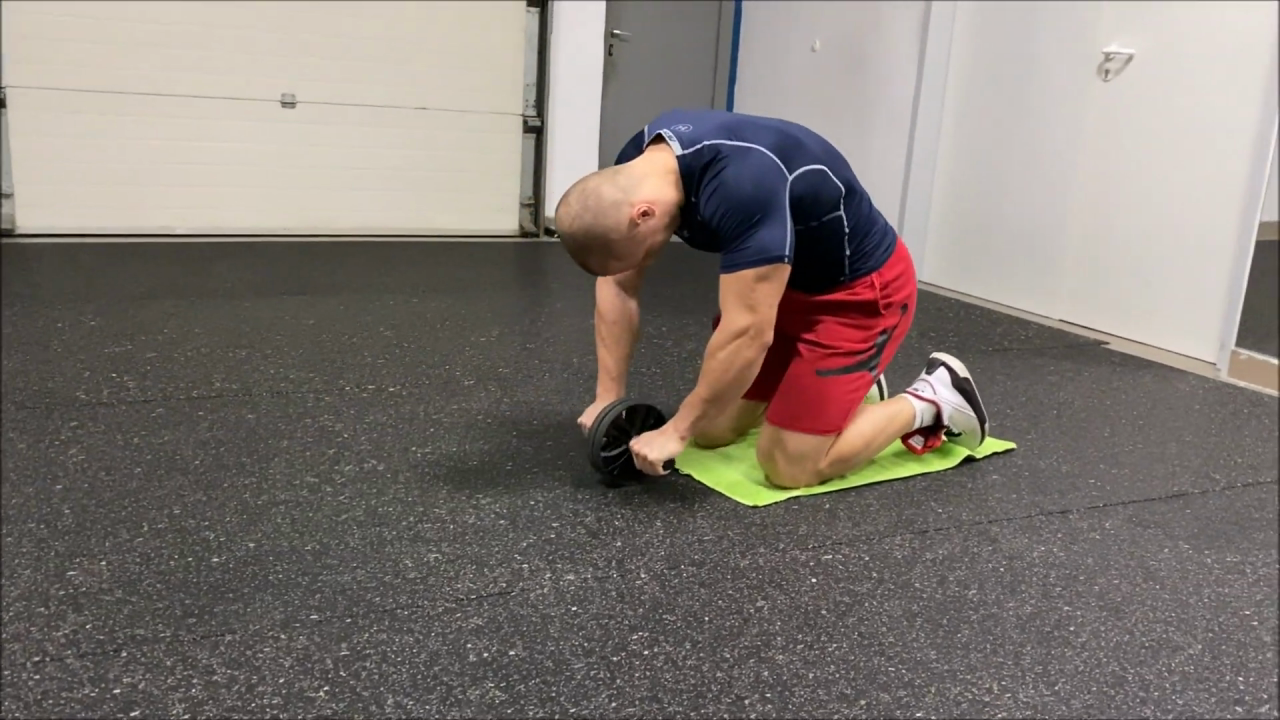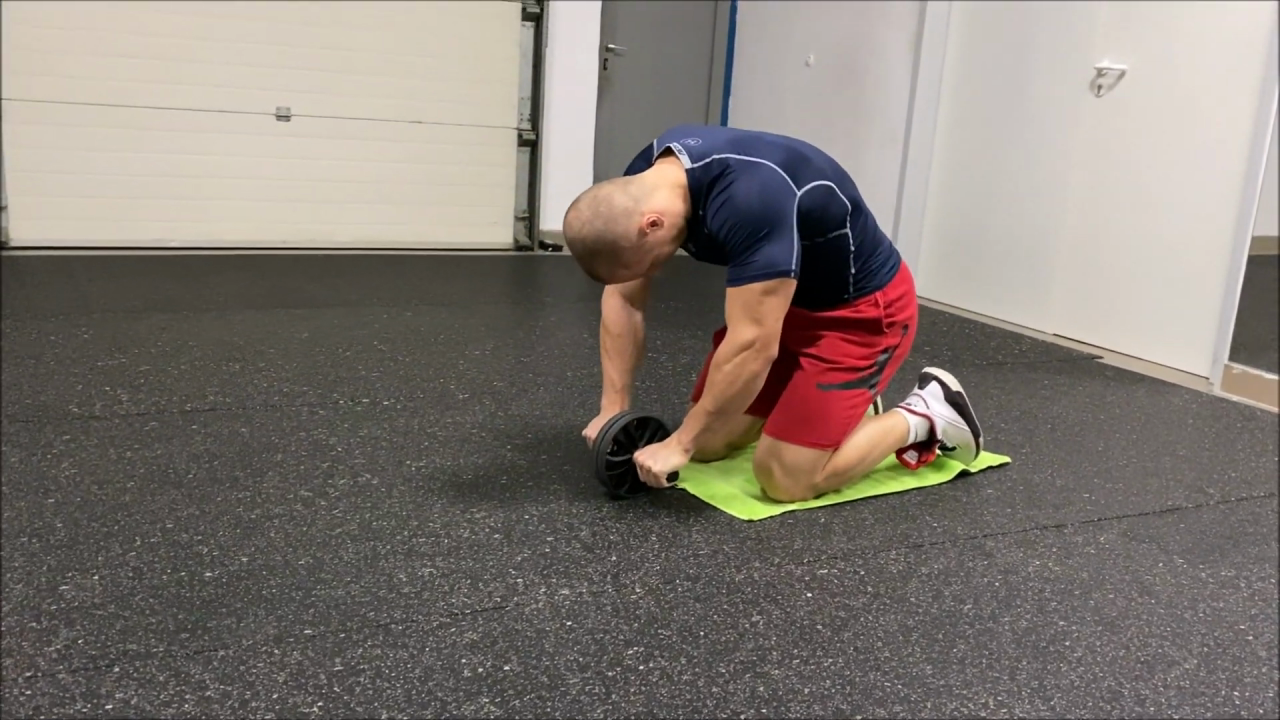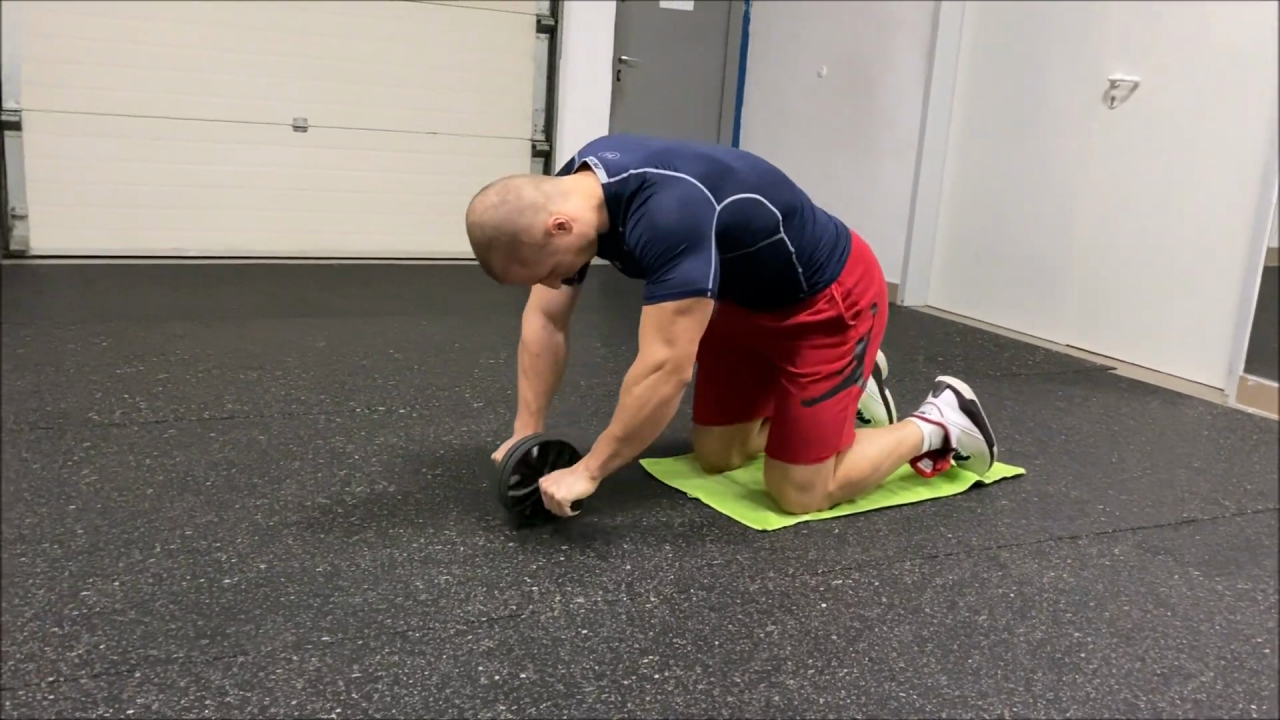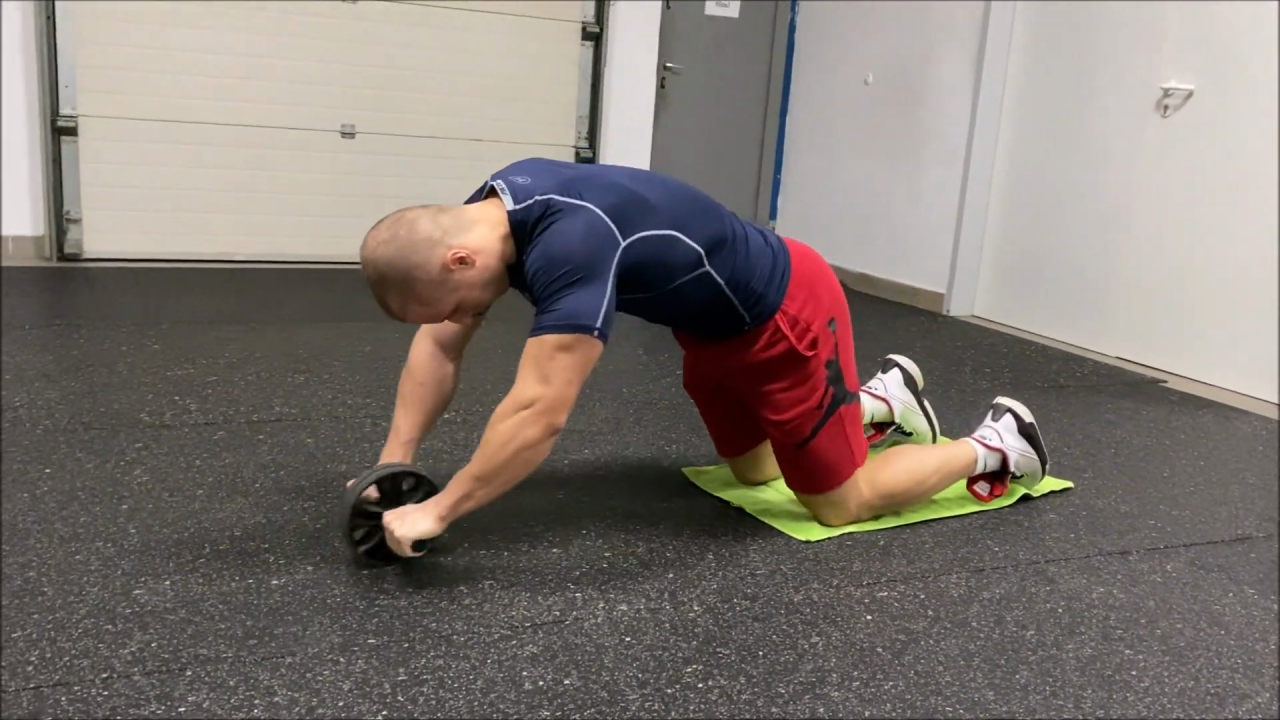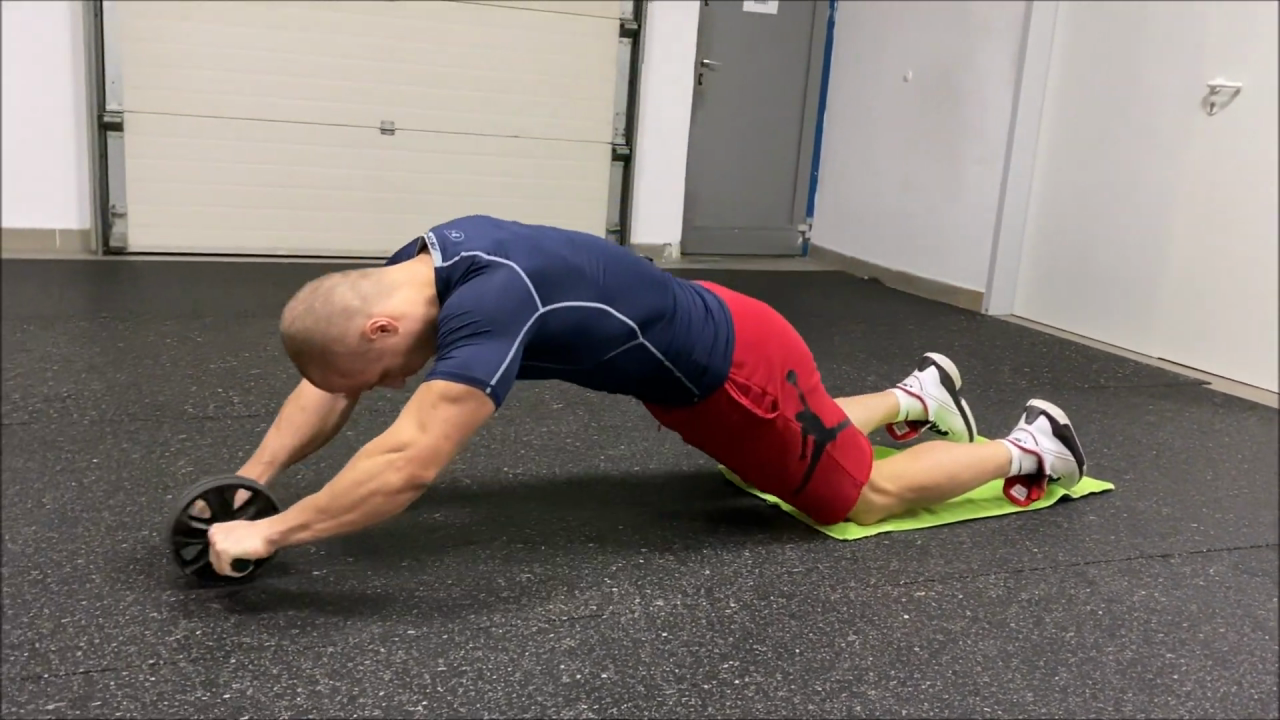
dt=0.5s
person 1, frame 1
left shoulder: (742, 185)
right shoulder: (635, 169)
left elbow: (747, 333)
right elbow: (617, 289)
left wrist: (675, 432)
right wrist: (608, 397)
left hip: (861, 287)
right hip: (786, 281)
left knee: (789, 465)
right knee: (711, 431)
left ankle: (927, 402)
right ankle: (843, 372)
person 1, frame 2
left shoulder: (749, 200)
right shoulder: (644, 181)
left elbow: (753, 346)
right elbow: (622, 300)
left wrist: (679, 444)
right wrist: (613, 408)
left hip: (863, 307)
right hip: (785, 300)
left knee: (784, 478)
right knee: (710, 443)
left ankle: (922, 416)
right ankle: (838, 391)
person 1, frame 3
left shoulder: (668, 214)
right shoulder: (568, 191)
left elbow: (667, 369)
right elbow: (544, 321)
left wrist: (588, 472)
right wrist: (526, 432)
left hip: (831, 299)
right hip: (750, 296)
left knee: (798, 493)
right knee: (715, 456)
left ankle: (936, 425)
right ankle: (849, 392)
person 1, frame 4
left shoulder: (570, 245)
right shoulder: (485, 216)
left elbow: (542, 413)
right elbow: (437, 348)
left wrist: (437, 511)
right wrist: (394, 461)
left hip: (786, 315)
right hip: (719, 320)
left knee: (840, 499)
right knee: (754, 469)
left ankle: (993, 445)
right ankle: (882, 400)
person 1, frame 5
left shoulder: (486, 304)
right shoulder: (420, 266)
left elbow: (411, 462)
right elbow: (328, 384)
left wrist: (269, 534)
right wrist: (250, 479)
left hip: (739, 370)
right hip: (696, 356)
left knee: (859, 498)
right knee: (775, 468)
left ankle: (1026, 447)
right ankle: (916, 396)
